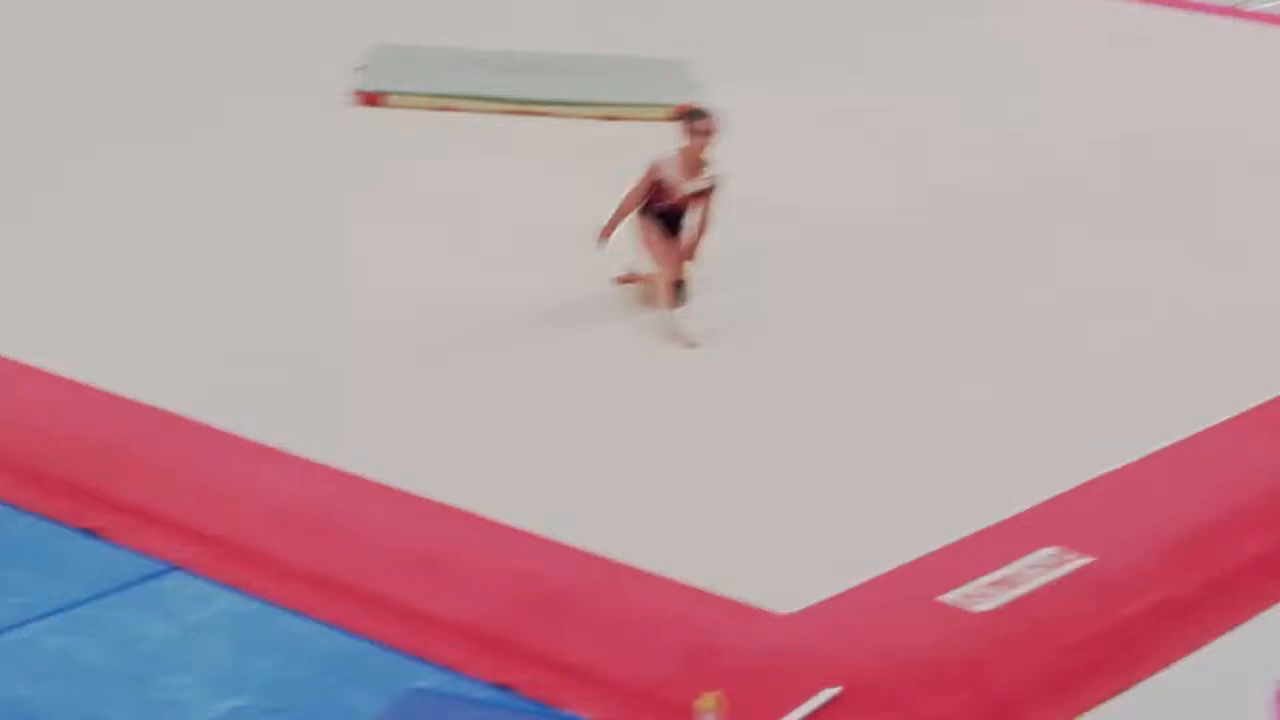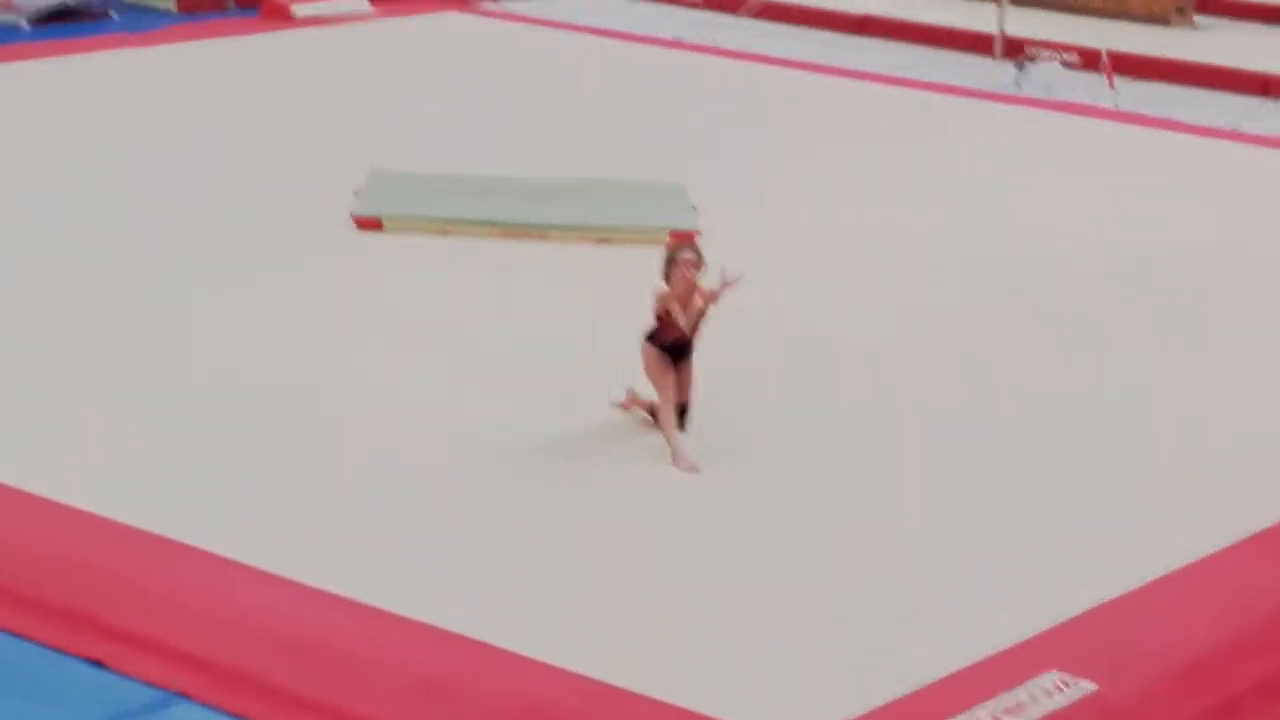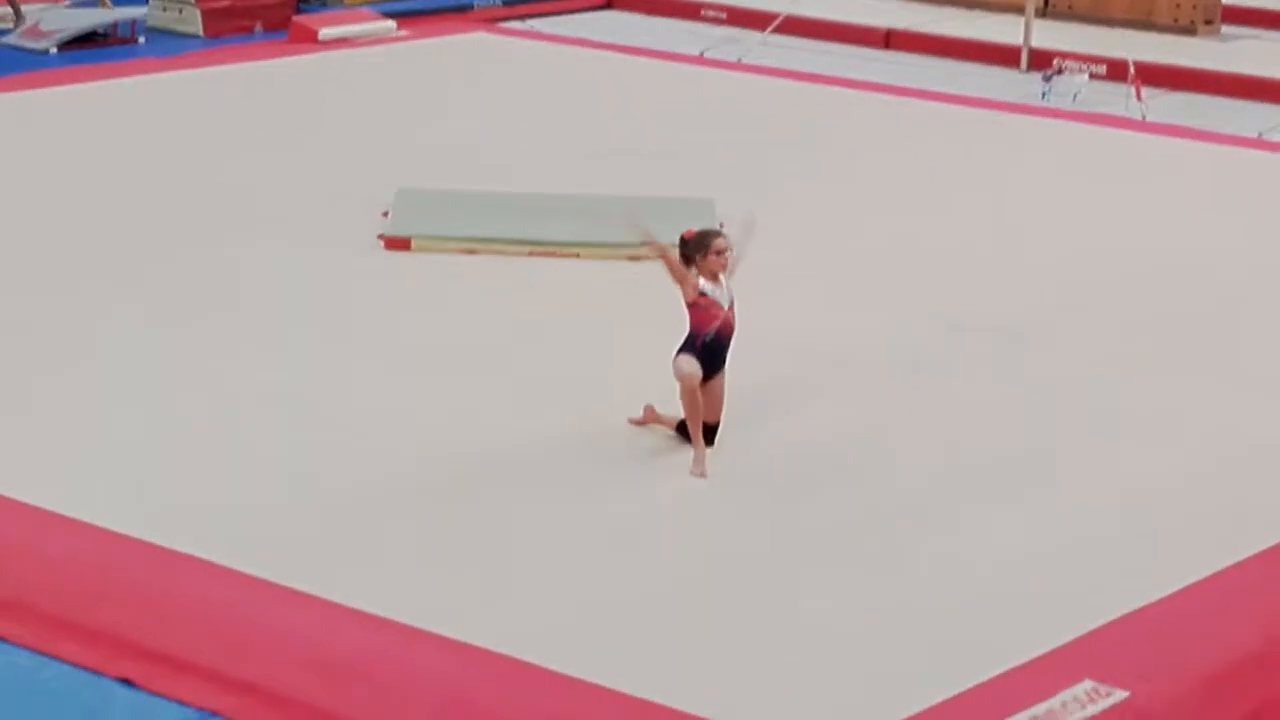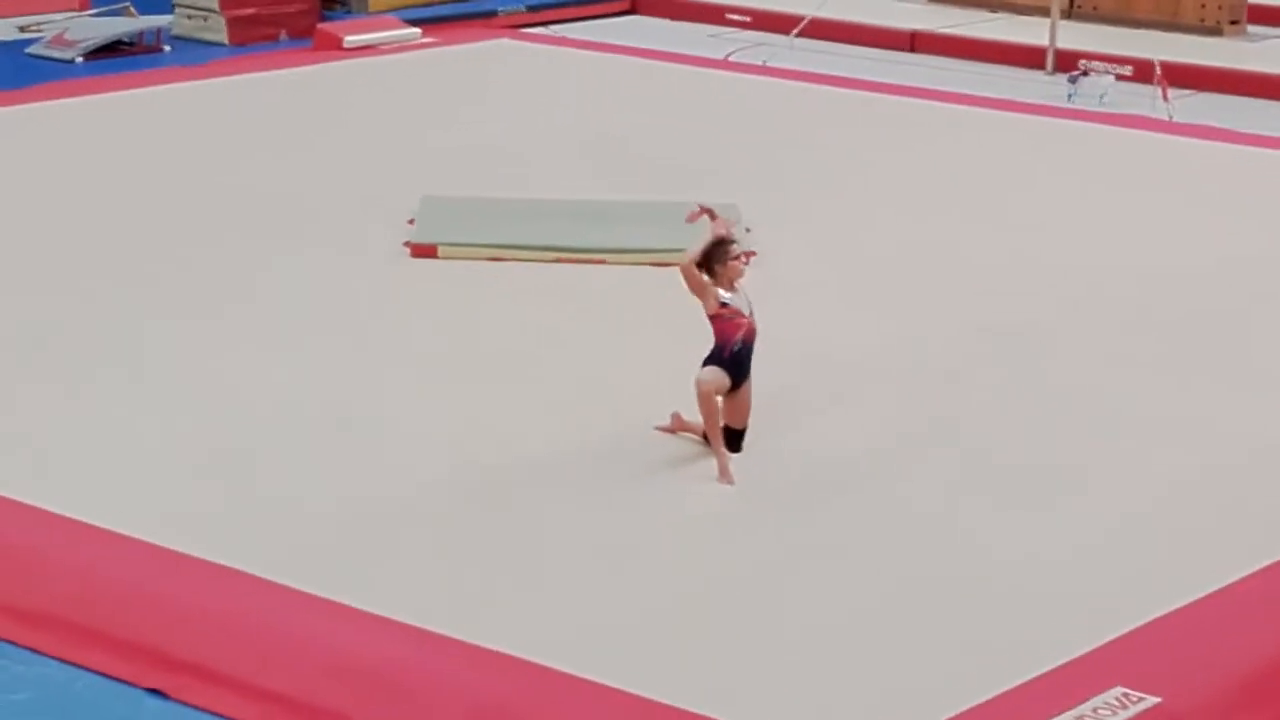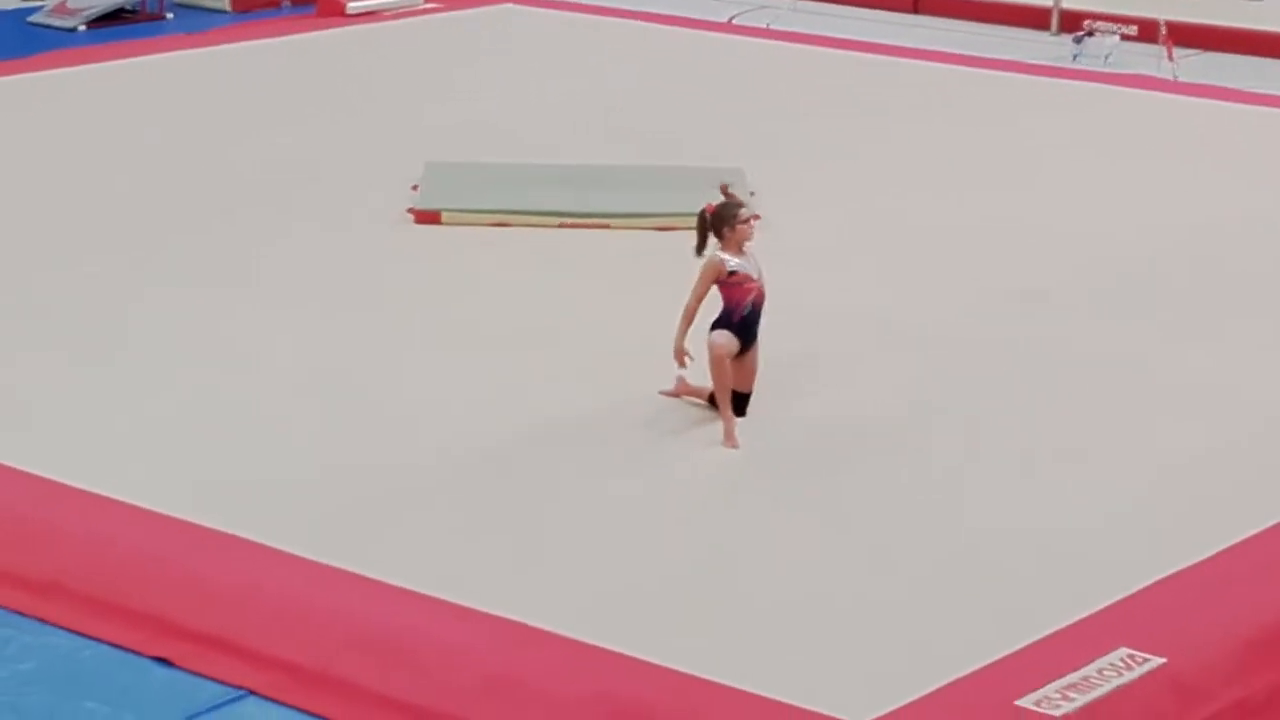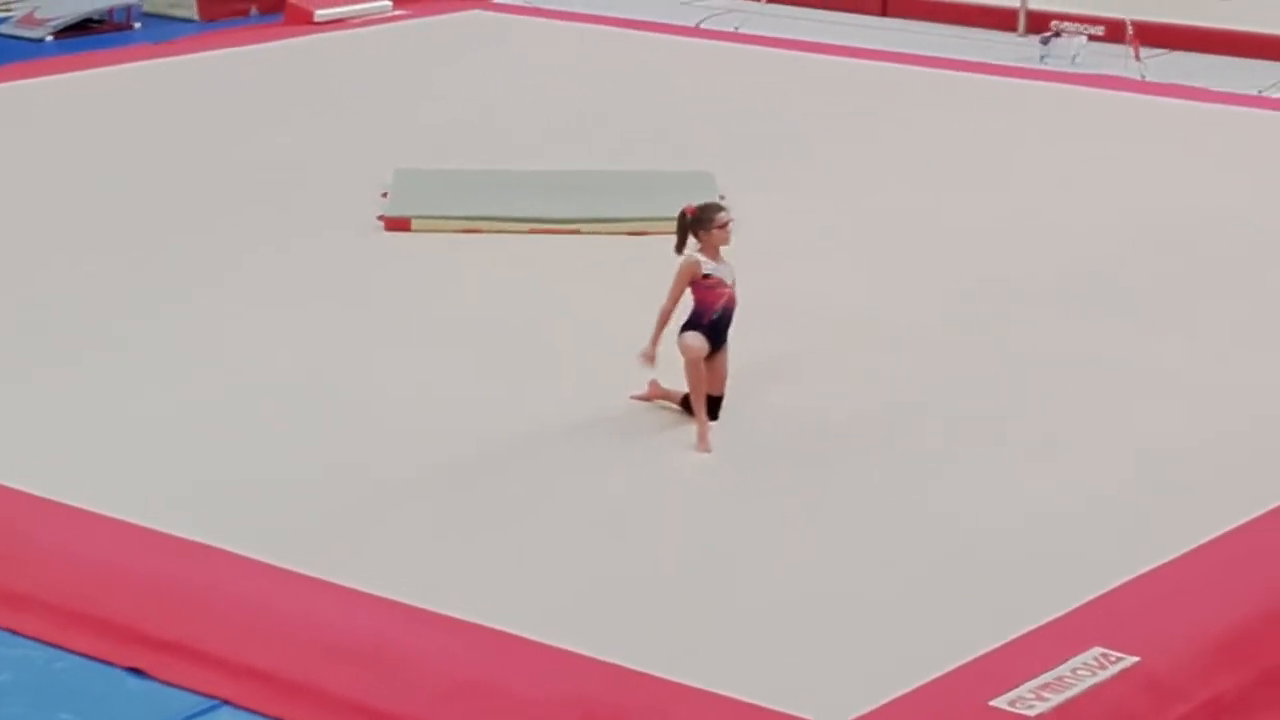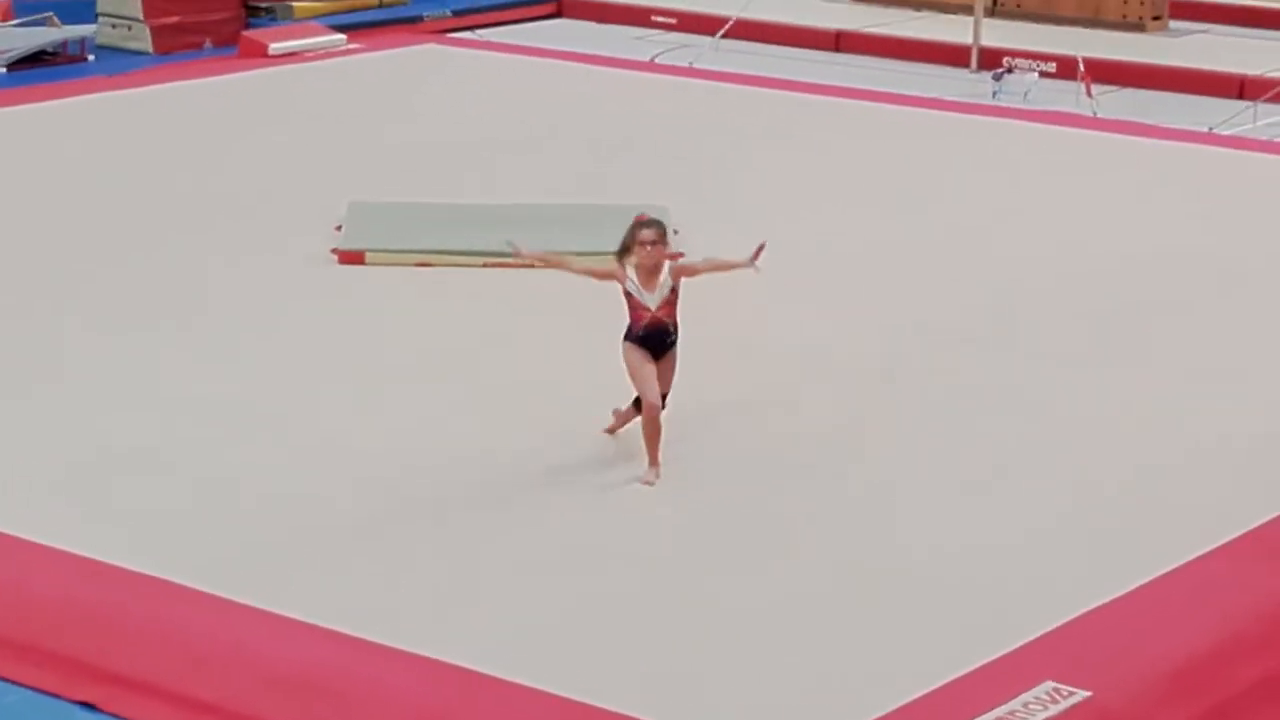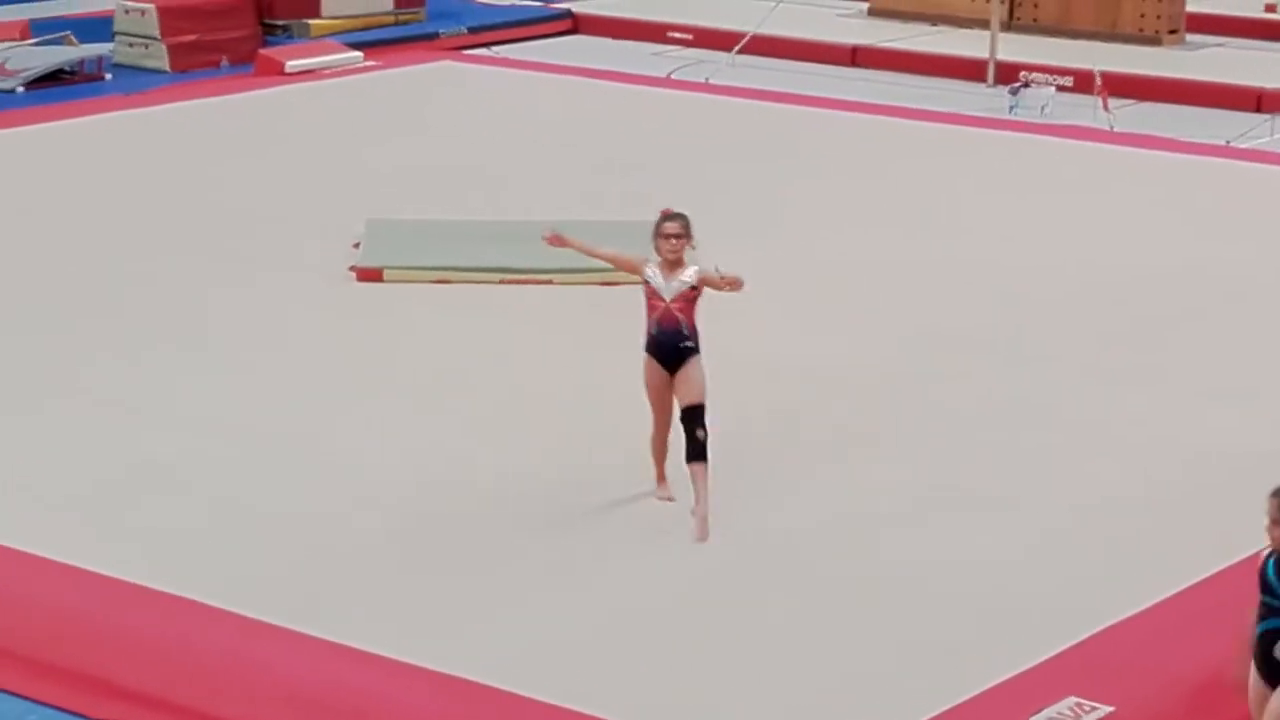
dt=0.7s
person 1, frame 1
left shoulder: (710, 177)
right shoulder: (663, 164)
left elbow: (703, 217)
right elbow: (634, 197)
left wrist: (691, 247)
right wrist: (610, 226)
left hip: (675, 225)
right hip: (651, 219)
left knee: (677, 294)
right knee: (665, 264)
left ankle: (634, 275)
right ankle: (671, 324)
person 1, frame 2
left shoulder: (703, 295)
right shoulder: (663, 296)
left elbow: (712, 297)
right elbow: (673, 297)
left wrist: (718, 291)
right wrist: (684, 287)
left hip: (683, 351)
right hip: (656, 349)
left knee: (680, 417)
right knee: (668, 394)
left ankle: (634, 399)
right ankle: (678, 451)
person 1, frame 3
left shoulder: (722, 280)
right shoulder: (692, 282)
left elbow: (728, 258)
right elbow: (666, 255)
right wrist: (648, 238)
left hip: (716, 362)
right hip: (692, 354)
left knee: (708, 435)
right knee: (690, 377)
left ankle: (655, 416)
right ankle: (697, 454)
person 1, frame 4
left shoulder: (735, 284)
right shoulder: (710, 294)
left elbow: (725, 239)
right elbow: (686, 263)
left wrist: (711, 214)
right wrist: (711, 234)
left hip: (742, 367)
right hip: (720, 364)
left knee: (734, 441)
right knee: (704, 384)
left ankle: (682, 423)
right ankle: (720, 455)
person 1, frame 5
left shoulder: (745, 250)
right shoulder: (717, 261)
left elbow: (738, 210)
right elbow: (694, 302)
left wrist: (728, 195)
right wrist: (680, 343)
left hip: (749, 332)
right hip: (727, 328)
left knee: (739, 405)
right knee: (719, 348)
left ankle: (687, 388)
right ankle: (728, 421)
person 1, frame 6
left shoulder: (722, 261)
right shoulder: (693, 262)
right elbow: (669, 304)
right wrist: (652, 344)
left hip: (720, 336)
right hip: (696, 330)
left knee: (712, 409)
right knee: (694, 351)
left ankle: (659, 391)
right ankle: (701, 424)
person 1, frame 7
left shoulder: (673, 270)
right shoulder: (622, 273)
left elbow: (706, 265)
right elbow: (574, 266)
left wrist: (744, 262)
right wrist: (531, 256)
left hip: (667, 344)
right hip: (637, 345)
left knee: (654, 402)
right knee: (653, 401)
left ankle: (623, 416)
right ankle: (653, 464)
person 1, frame 8
left shoulder: (698, 274)
right shoulder: (647, 268)
left elbow: (723, 282)
right elbow: (605, 255)
left wrist: (732, 284)
right wrist: (568, 242)
left hip: (687, 355)
right hip: (656, 355)
left knee: (695, 422)
right knee: (661, 426)
left ankle: (702, 504)
right ankle: (660, 480)
